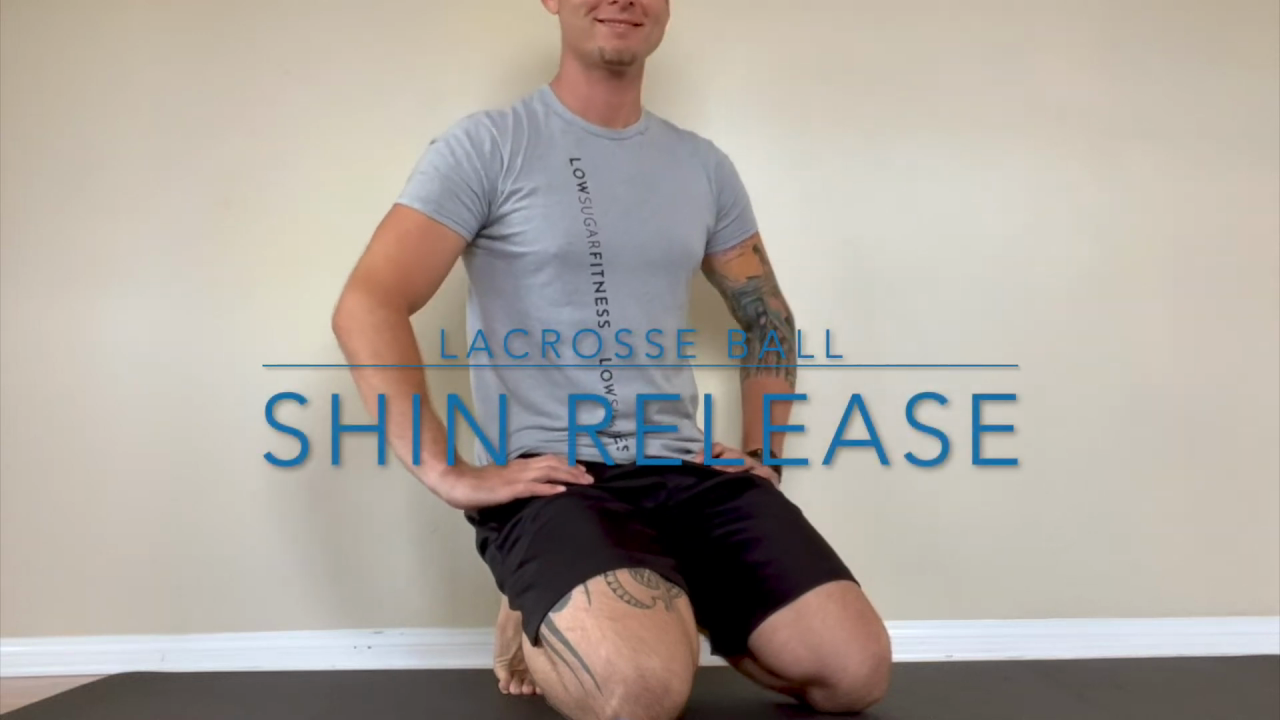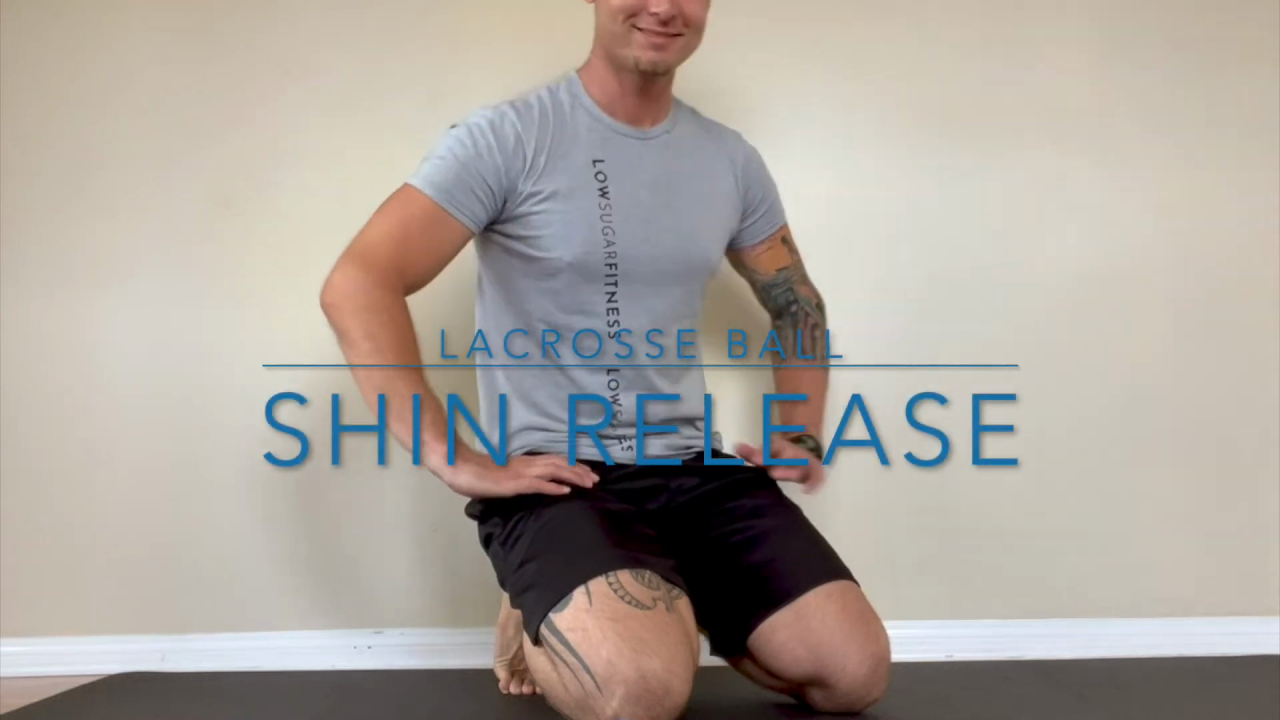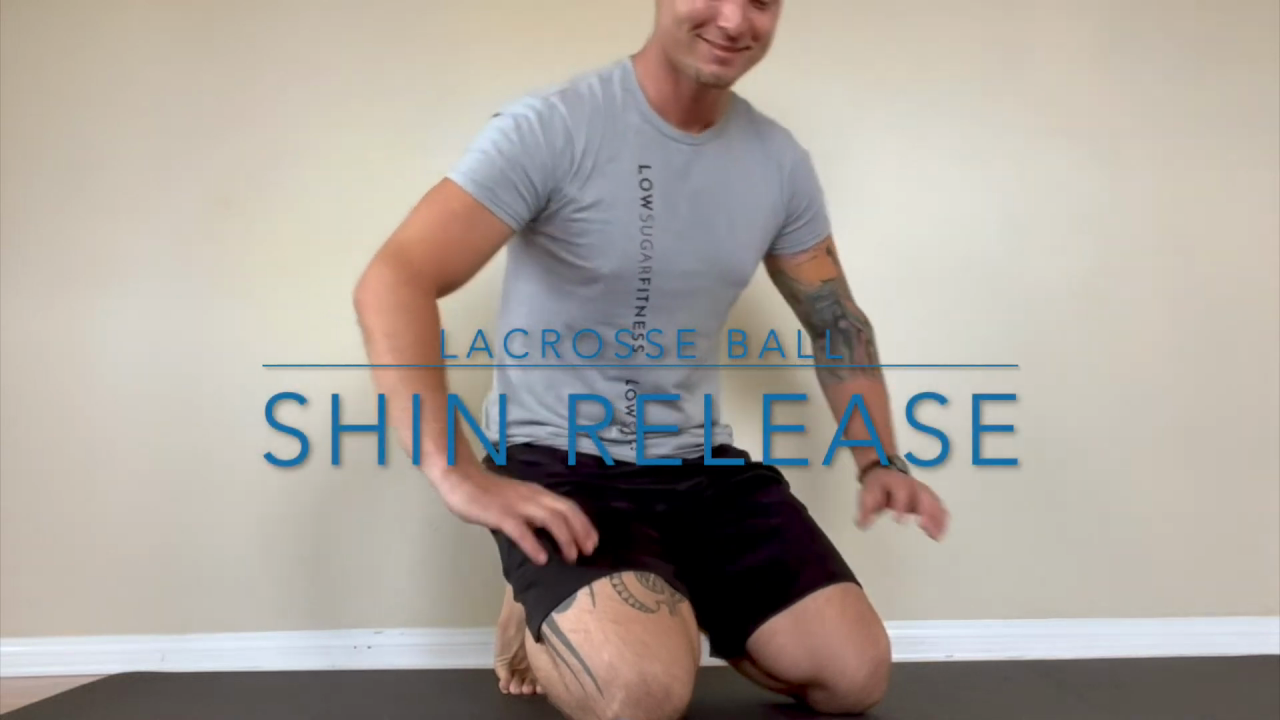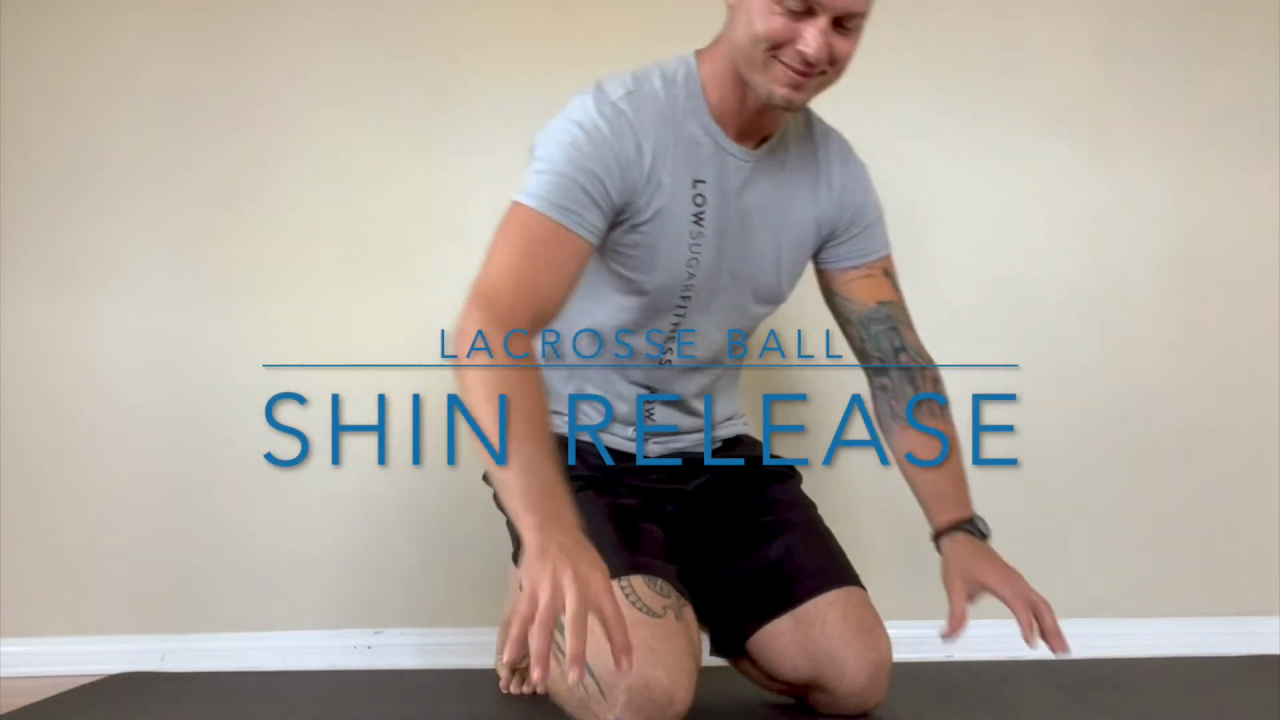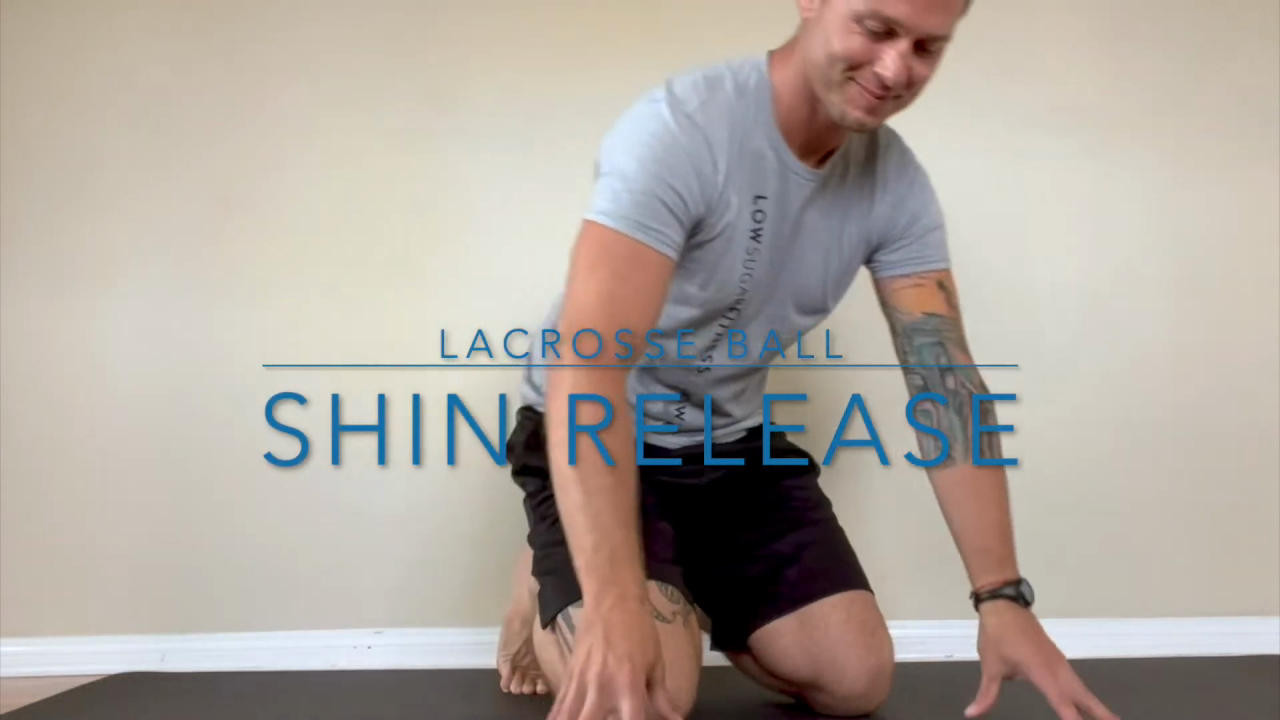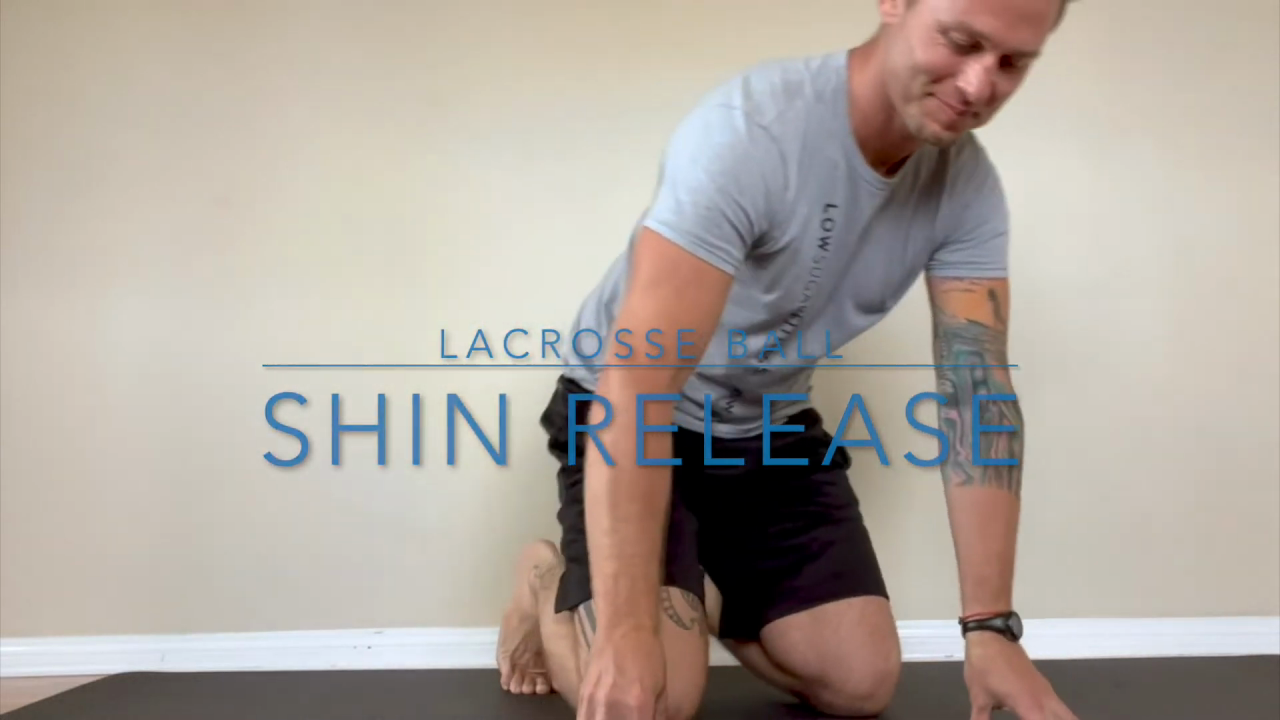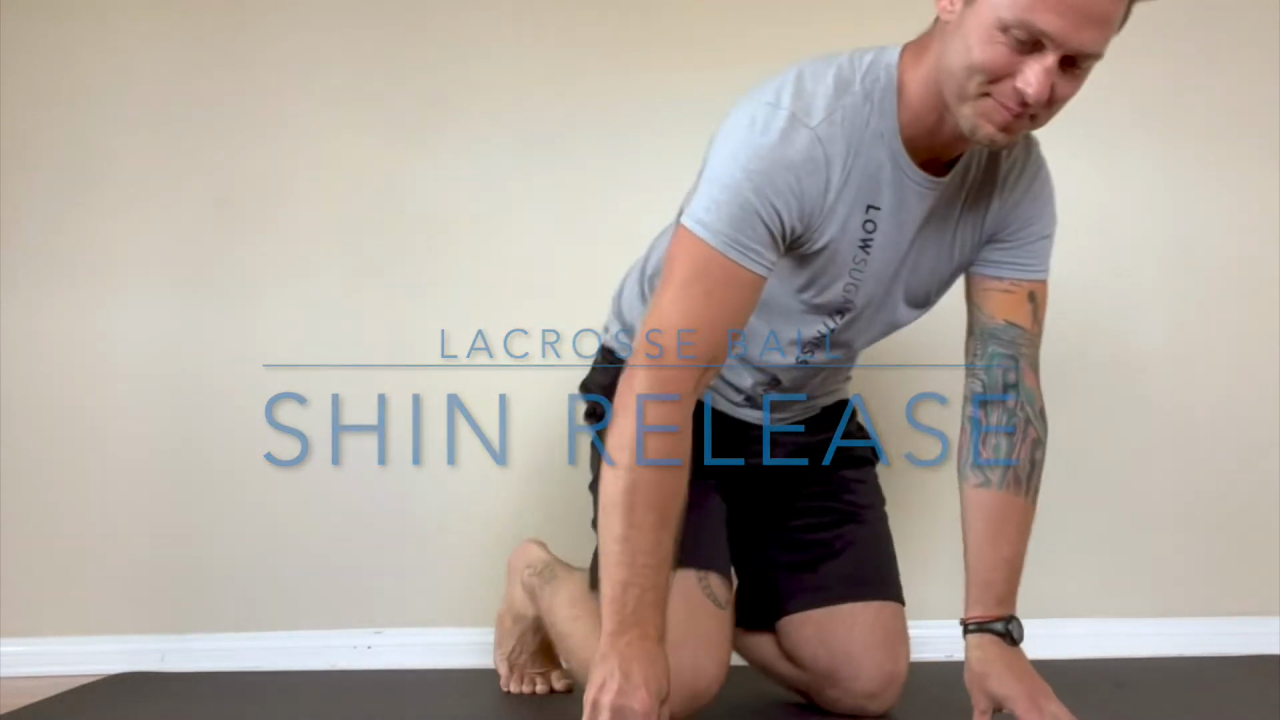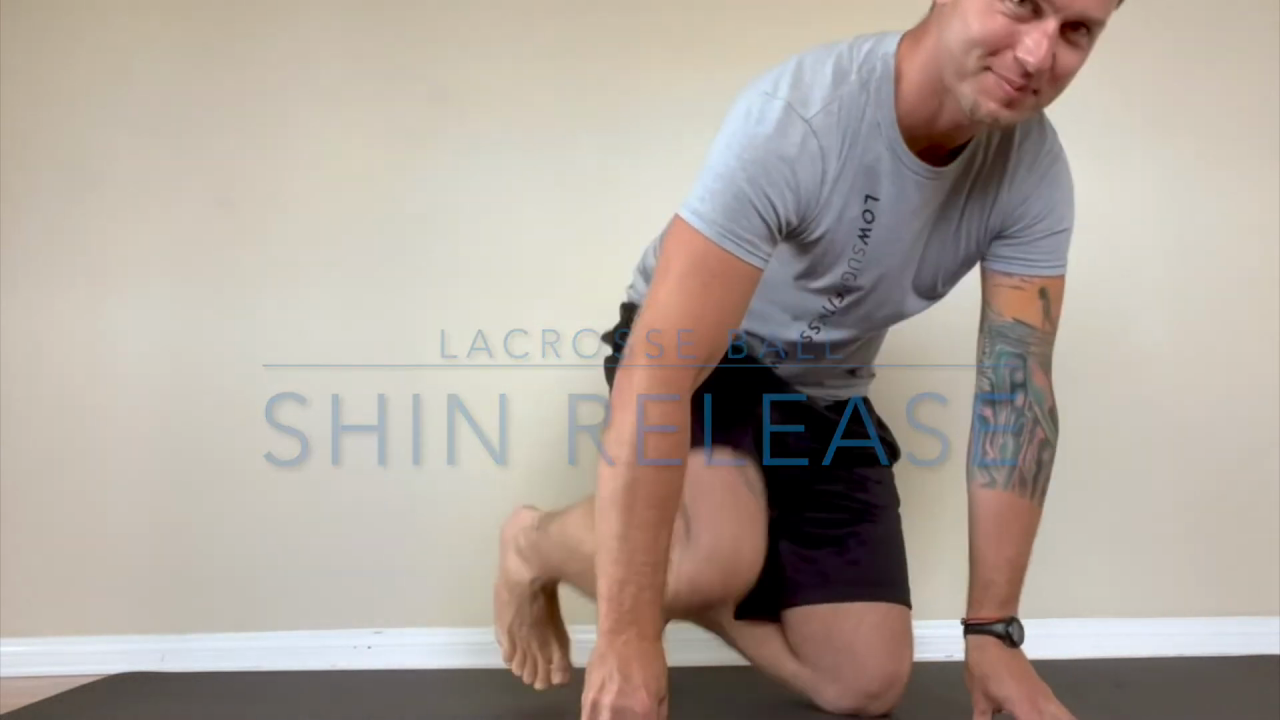
dt=0.2s
person 1, frame 1
left shoulder: (703, 165)
right shoulder: (487, 146)
left elbow: (766, 317)
right elbow: (367, 307)
left wrist: (763, 447)
right wrist: (449, 470)
left hip: (691, 469)
right hip: (548, 477)
left ankle: (667, 605)
right ankle: (545, 617)
person 1, frame 2
left shoulder: (731, 159)
right shoulder: (507, 137)
left elbow: (796, 306)
right elbow: (357, 285)
left wrist: (806, 440)
right wrist: (453, 455)
left hip: (695, 468)
right hip: (554, 473)
left ankle: (666, 604)
right ankle: (545, 618)
person 1, frame 3
left shoulder: (779, 161)
right shoulder: (551, 127)
left elbow: (836, 321)
right elbow: (393, 286)
left wrist: (878, 461)
right wrist: (458, 472)
left hip: (702, 463)
right hip: (558, 466)
left ankle: (668, 607)
right ankle: (533, 614)
person 1, frame 4
left shoulder: (834, 173)
right shoulder: (609, 125)
left elbow: (892, 355)
right elbow: (490, 326)
left wrist: (961, 531)
right wrist: (548, 532)
left hip: (714, 456)
right hip: (576, 453)
left ankle: (666, 605)
right ankle: (537, 607)
person 1, frame 5
left shoulder: (899, 184)
right shoulder: (678, 127)
left elbow: (945, 380)
right elbow: (583, 361)
left wrist: (1002, 597)
right wrist: (617, 600)
left hip: (738, 446)
right hip: (597, 439)
left ankle: (686, 593)
right ankle: (553, 592)
person 1, frame 6
left shoulder: (968, 187)
right shoulder: (747, 133)
left elbow: (977, 396)
right elbow: (637, 376)
left wrist: (989, 627)
right wrist: (624, 626)
left hip: (775, 434)
right hip: (638, 421)
left ankle: (690, 594)
right ankle: (544, 589)
person 1, frame 7
left shoulder: (1021, 183)
right shoulder: (794, 128)
left elbow: (1006, 397)
right elbow: (659, 377)
left wrist: (991, 628)
right wrist: (629, 634)
left hip: (809, 415)
right hip: (676, 396)
left ankle: (696, 591)
right ankle: (540, 584)
person 1, frame 8
left shoulder: (1035, 171)
right shoulder: (794, 118)
left elbow: (1018, 391)
right elbow: (659, 369)
left wrist: (992, 629)
right wrist: (625, 630)
left hip: (827, 392)
right hip: (699, 352)
right knee: (717, 550)
left ankle: (669, 582)
right ankle: (536, 551)
